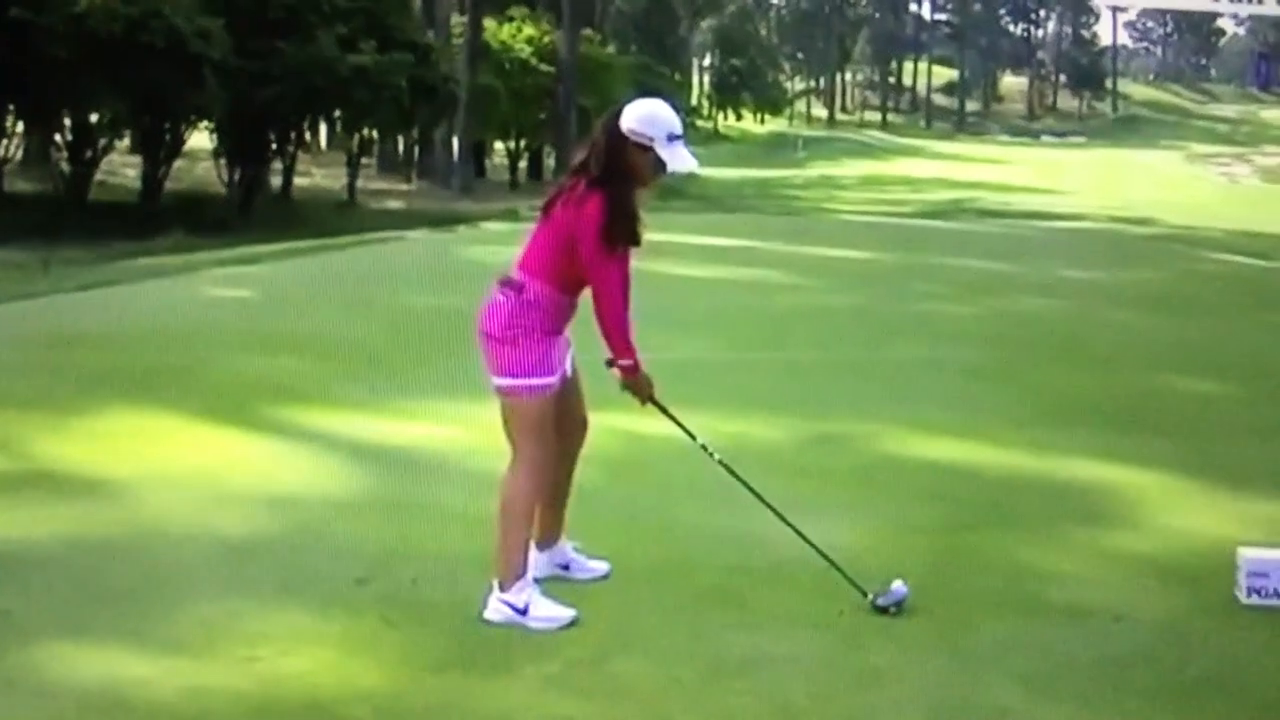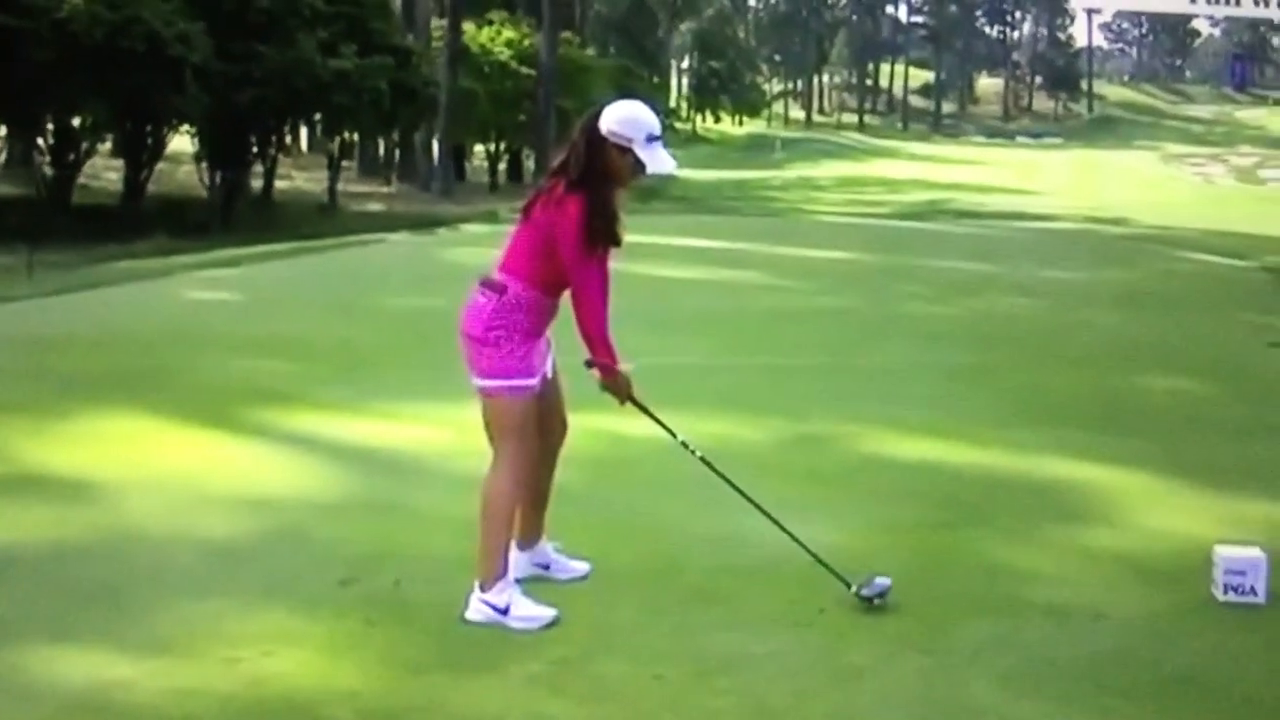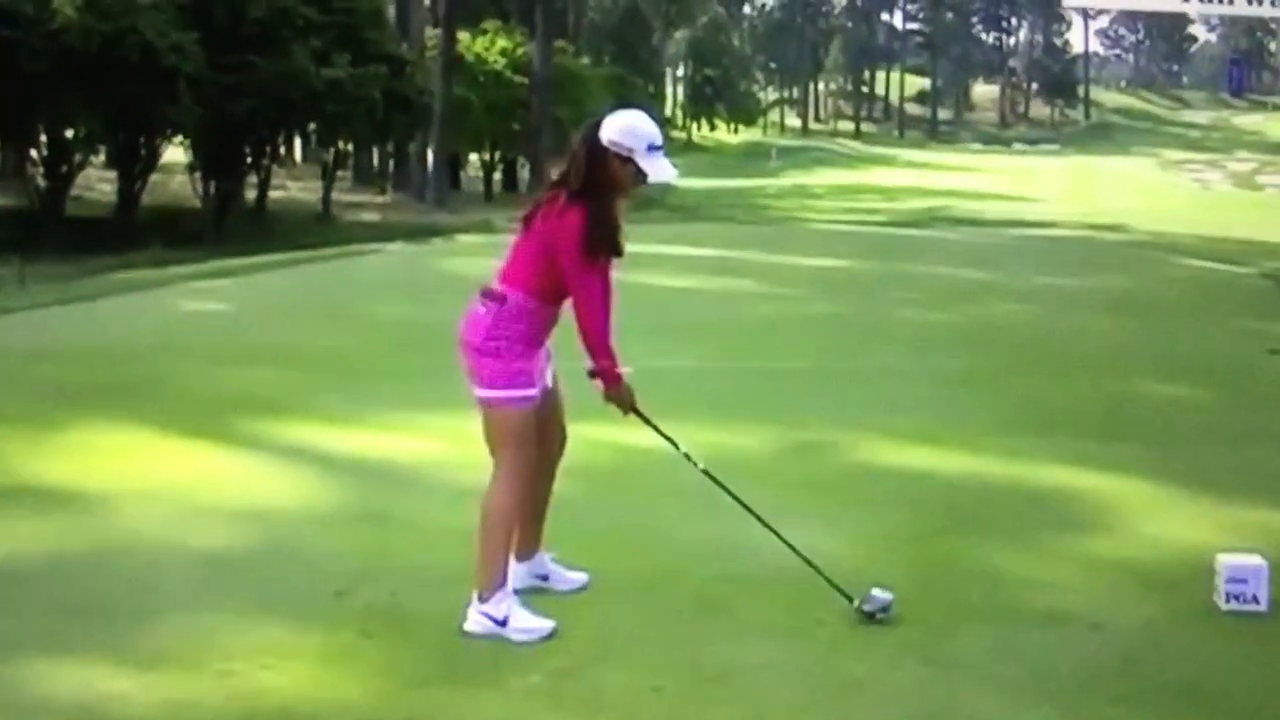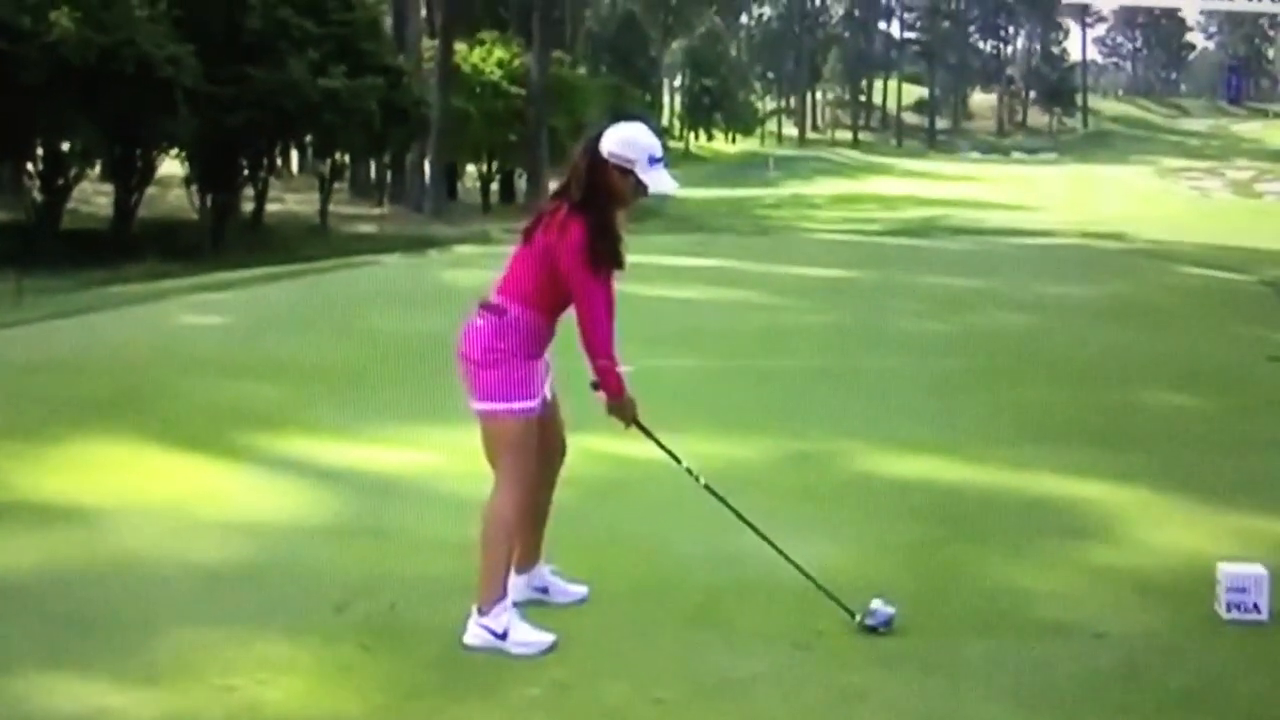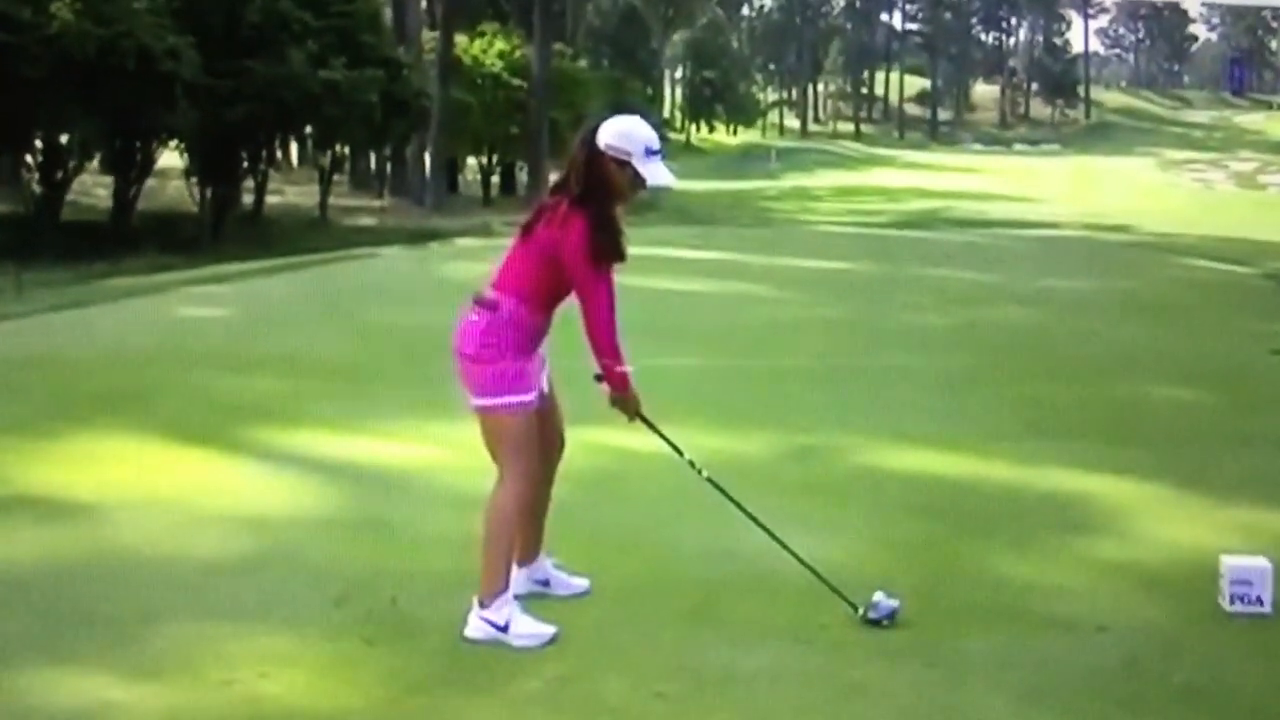
dt=0.4s
person 1, frame 1
left shoulder: (612, 197)
right shoulder: (591, 204)
left elbow: (616, 279)
right elbow: (605, 292)
left wrist: (626, 355)
right wrist: (629, 365)
left hip: (546, 324)
right hip: (520, 324)
left knee: (571, 431)
right knee: (532, 455)
left ankle: (548, 549)
right ankle: (509, 592)
person 1, frame 2
left shoulder: (591, 198)
right shoulder: (570, 204)
left elbow: (594, 282)
right elbow: (584, 292)
left wrist: (605, 357)
right wrist: (607, 365)
left hip: (527, 325)
right hip: (501, 325)
left knee: (551, 433)
right knee: (513, 455)
left ankle: (529, 550)
right ankle: (490, 592)
person 1, frame 3
left shoulder: (594, 208)
right shoulder: (571, 215)
left elbow: (598, 290)
right elbow: (586, 302)
left wrist: (606, 366)
right wrist: (610, 375)
left hip: (527, 335)
right hip: (502, 334)
left knee: (550, 444)
right knee: (514, 464)
left ankle: (527, 561)
right ankle: (489, 604)
person 1, frame 4
left shoulder: (595, 219)
right shoulder: (573, 226)
left elbow: (601, 302)
right elbow: (589, 313)
left wrist: (610, 375)
right wrist: (613, 387)
left hip: (525, 346)
right hip: (500, 345)
left knee: (550, 455)
right knee: (515, 477)
left ankle: (527, 573)
right ankle: (489, 617)
person 1, frame 5
left shoulder: (592, 213)
right shoulder: (574, 221)
left elbow: (602, 295)
right elbow: (594, 306)
left wrist: (614, 369)
right wrist: (619, 379)
left hip: (519, 340)
right hip: (496, 340)
left knee: (548, 449)
right knee: (518, 470)
left ankle: (528, 566)
right ankle: (490, 610)
